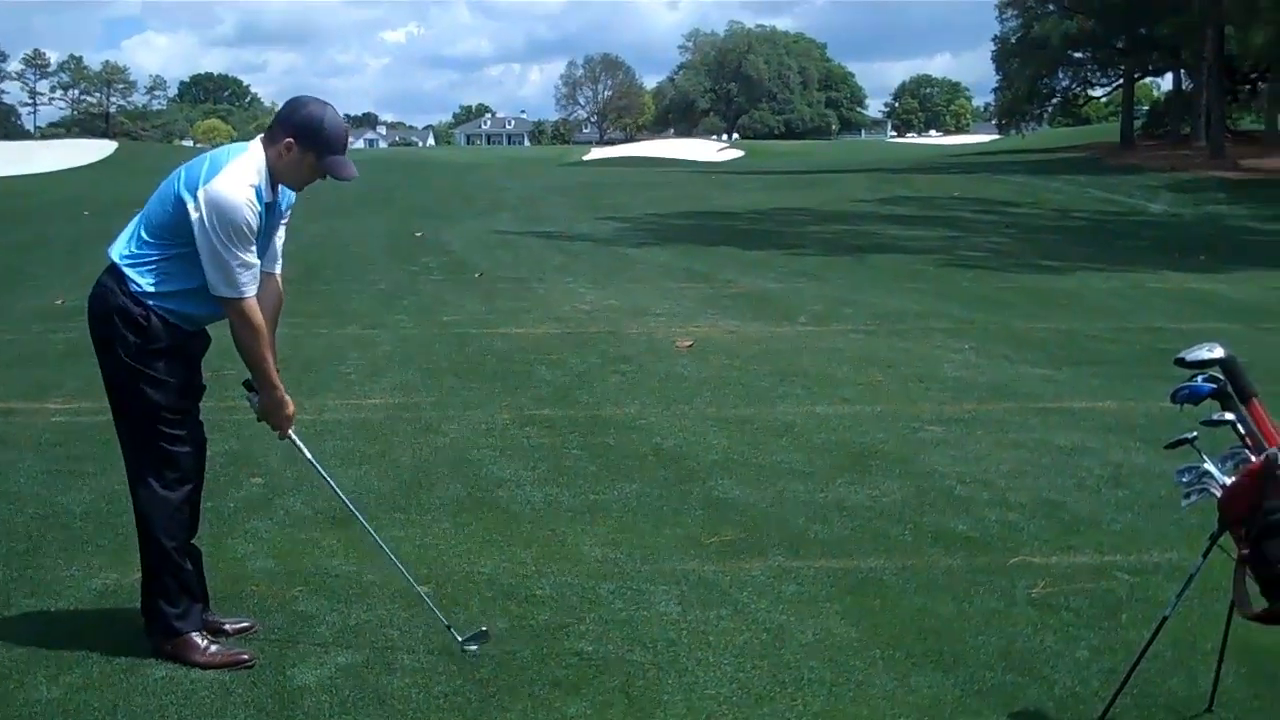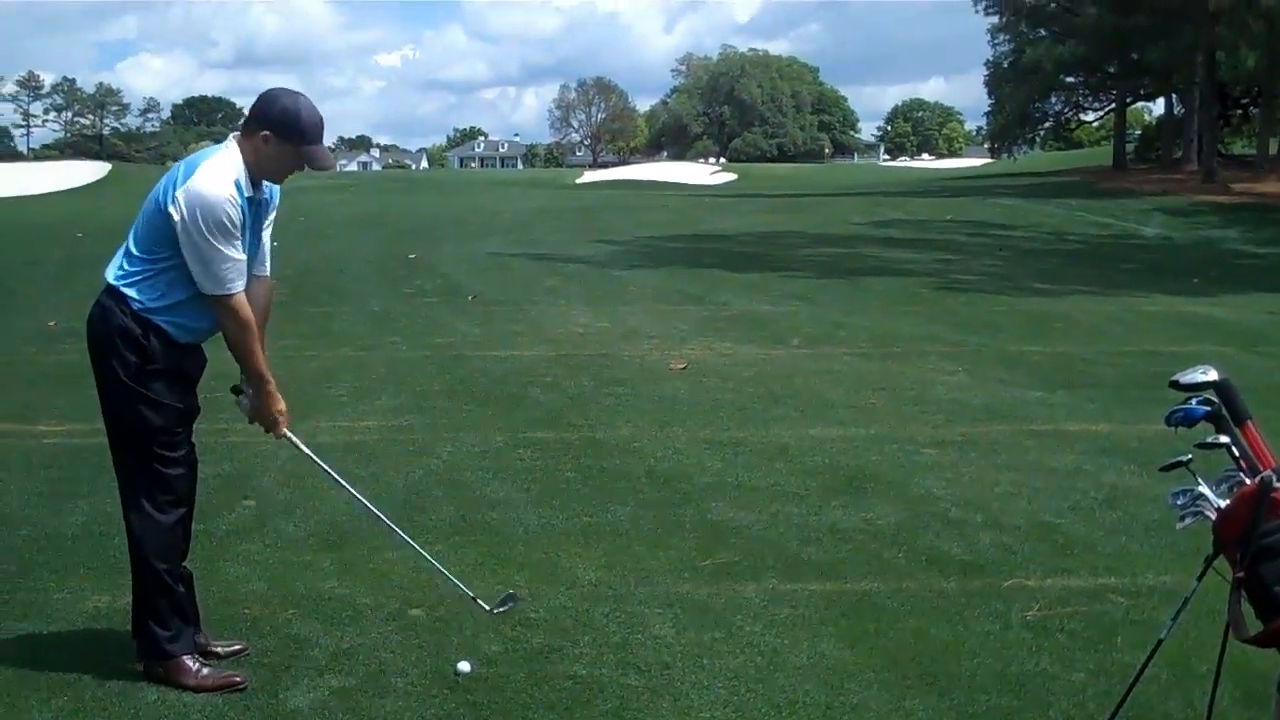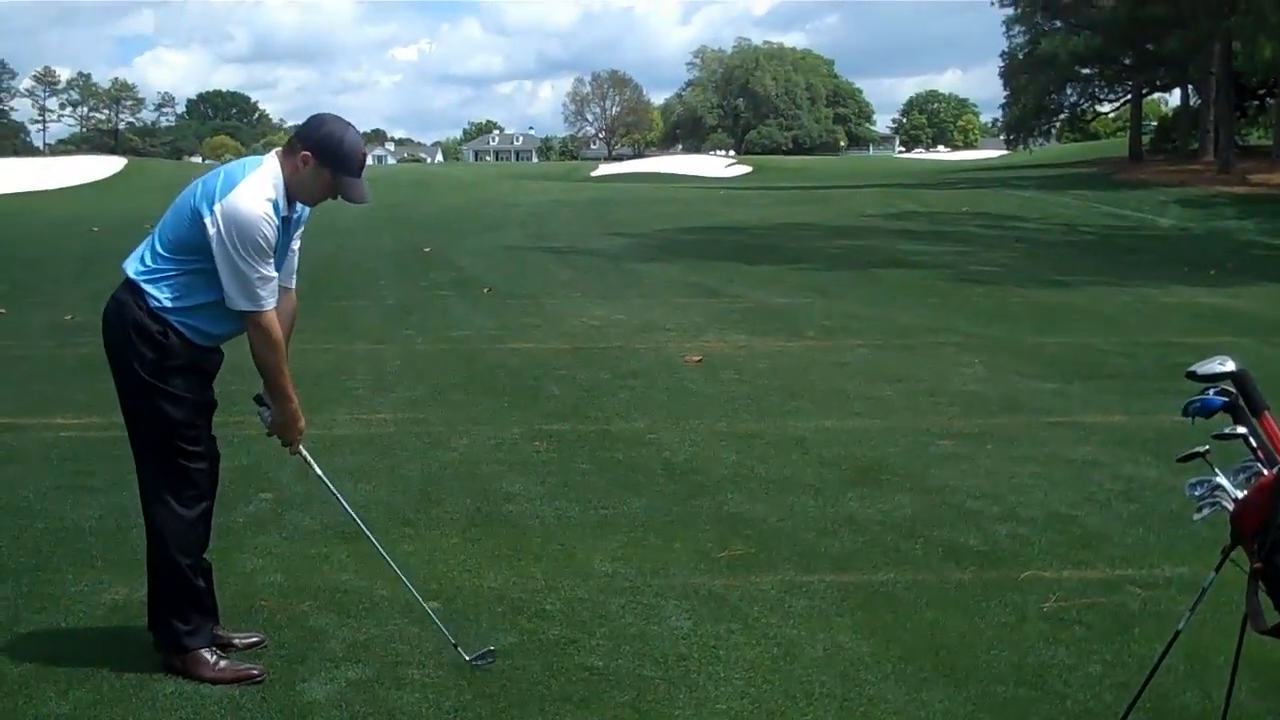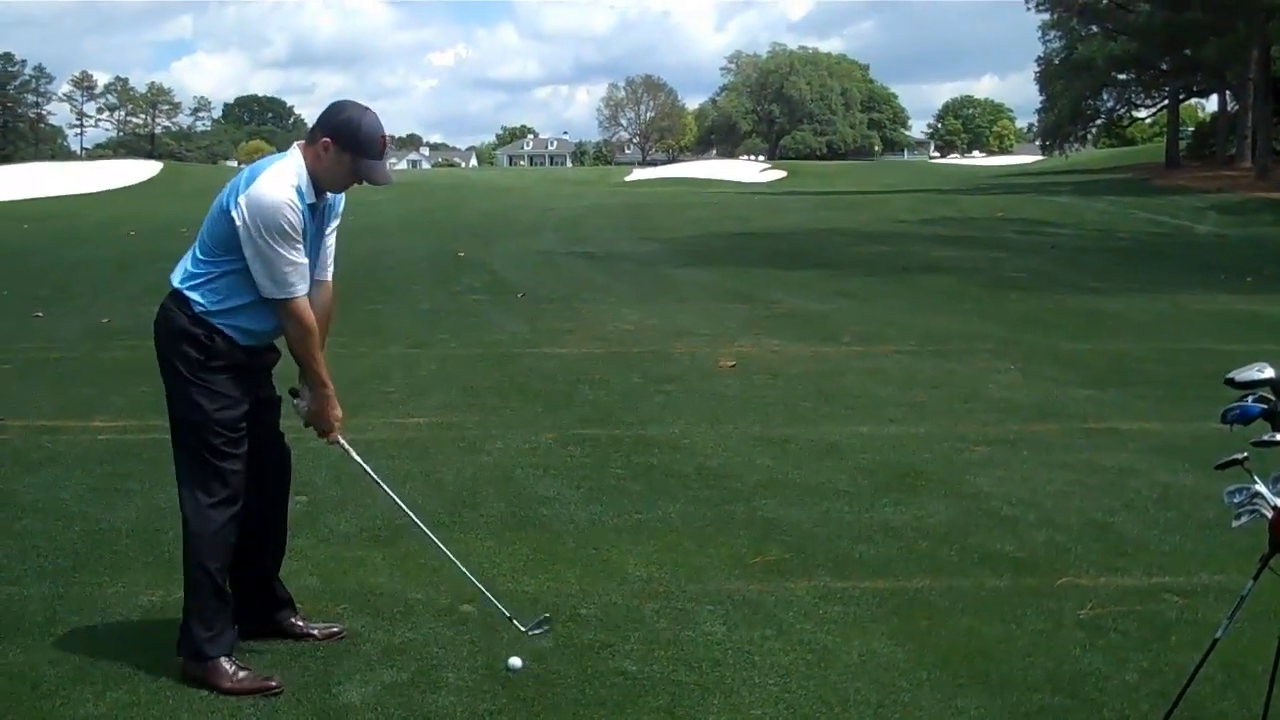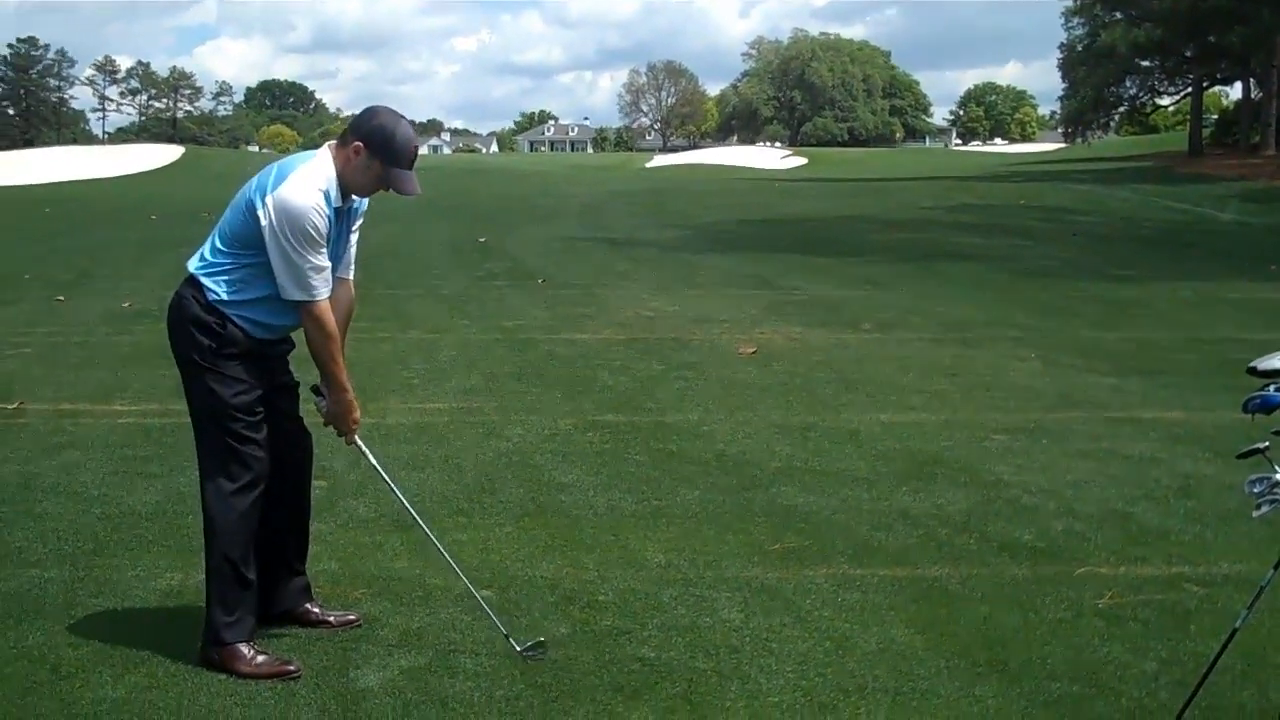
dt=1s
person 1, frame 1
left shoulder: (274, 187)
right shoulder: (230, 192)
left elbow: (267, 283)
right elbow: (241, 308)
left wrist: (269, 380)
right wrist: (273, 391)
left hip: (170, 318)
right hip: (133, 317)
left knee: (185, 460)
right knee: (165, 467)
left ankle: (186, 605)
right ankle: (174, 626)
person 1, frame 2
left shoulder: (260, 188)
right shoulder: (210, 190)
left elbow: (257, 282)
right elbow: (229, 304)
left wrist: (261, 378)
right wrist: (263, 388)
left hip: (169, 338)
right hip: (133, 338)
left knee: (175, 484)
right knee: (158, 489)
left ankle: (178, 629)
right ankle: (165, 648)
person 1, frame 3
left shoulder: (288, 200)
right shoulder: (248, 206)
left elbow: (282, 296)
right elbow: (259, 321)
left wrist: (278, 395)
right wrist: (286, 404)
left hip: (182, 334)
right hip: (149, 332)
left knee: (197, 476)
right knee: (180, 481)
left ankle: (193, 618)
right ankle: (183, 640)
person 1, frame 4
left shoulder: (325, 195)
right shoulder: (271, 196)
left elbow: (319, 289)
right elbow: (293, 308)
left wrist: (317, 384)
right wrist: (322, 392)
left hip: (245, 342)
right hip: (200, 339)
left knee: (268, 474)
right knee: (218, 486)
left ankle: (263, 608)
right ankle: (206, 650)
person 1, frame 5
left shoulder: (348, 194)
right shoulder: (299, 198)
left elbow: (340, 288)
right elbow: (314, 310)
left wrist: (335, 383)
right wrist: (342, 393)
left hip: (258, 330)
right hip: (212, 328)
left knee: (290, 457)
right knee: (239, 471)
left ankle: (284, 595)
right ankle: (227, 636)
